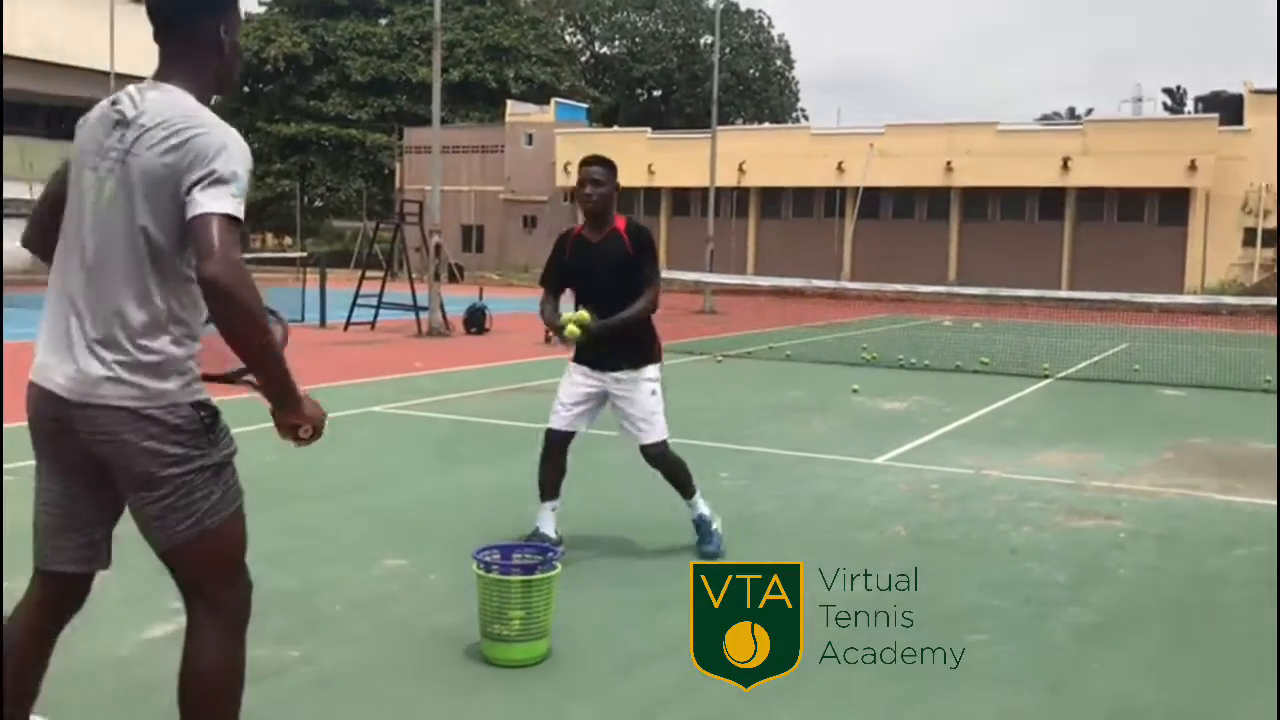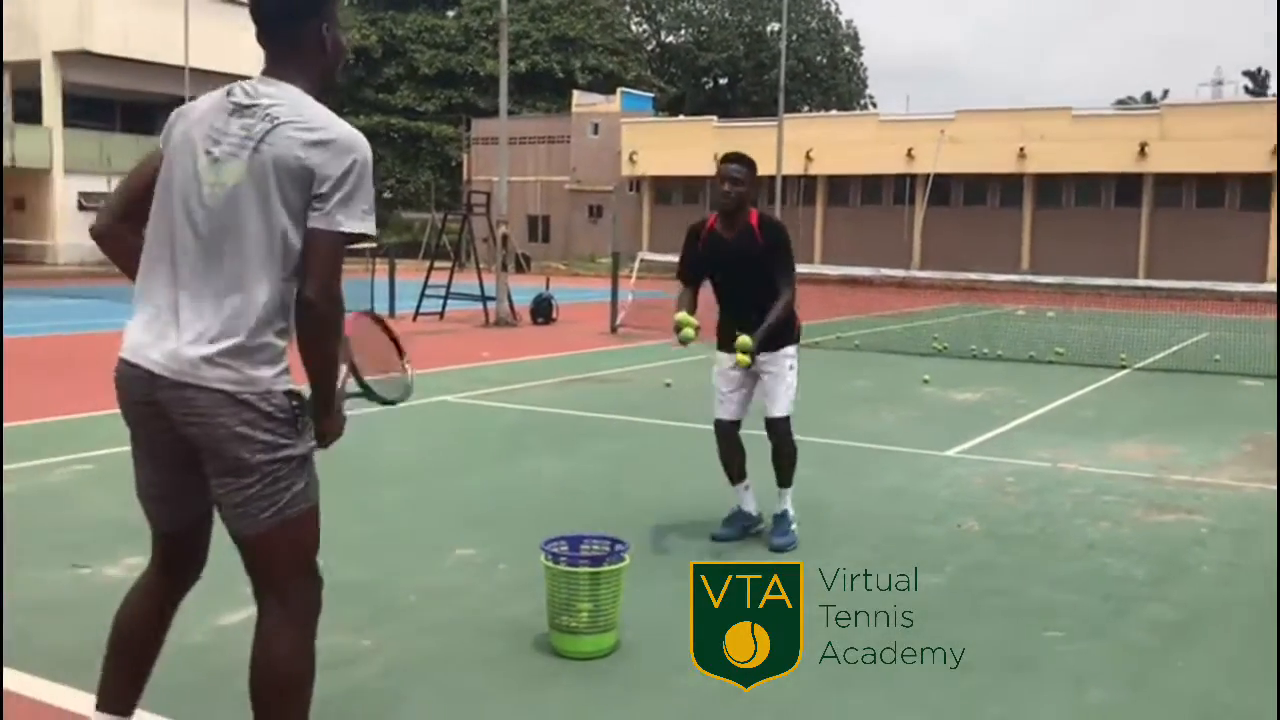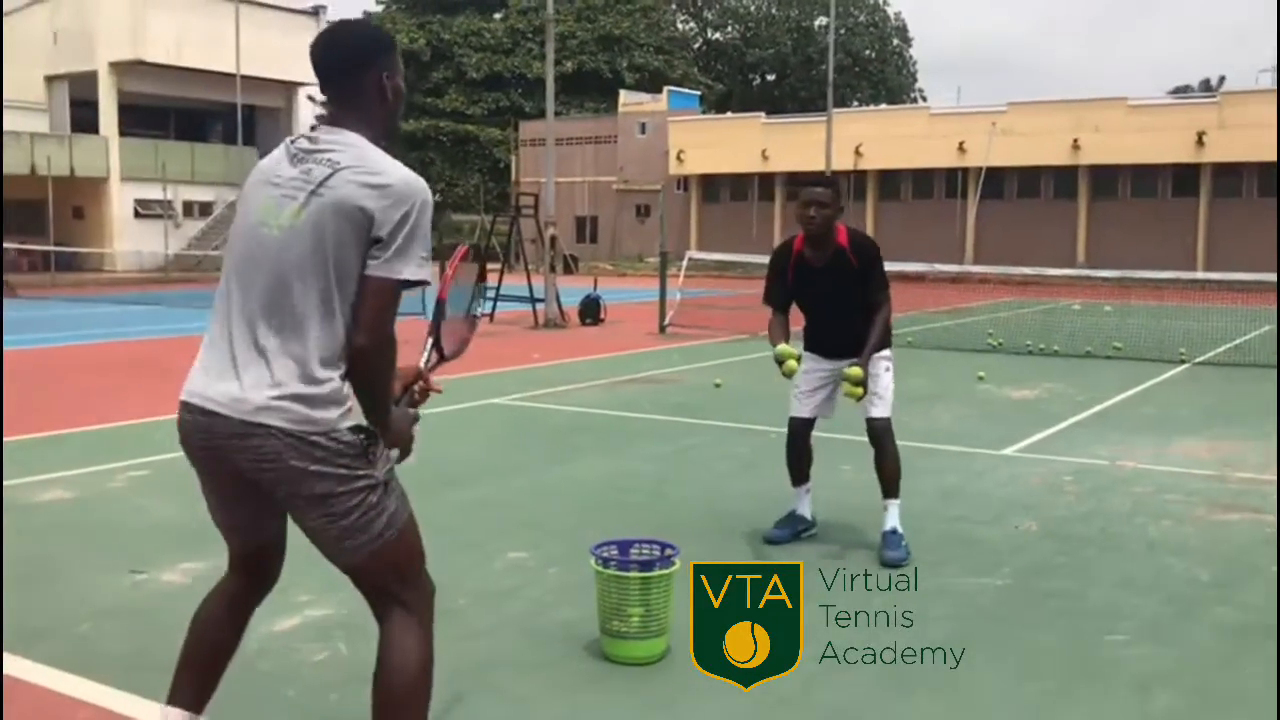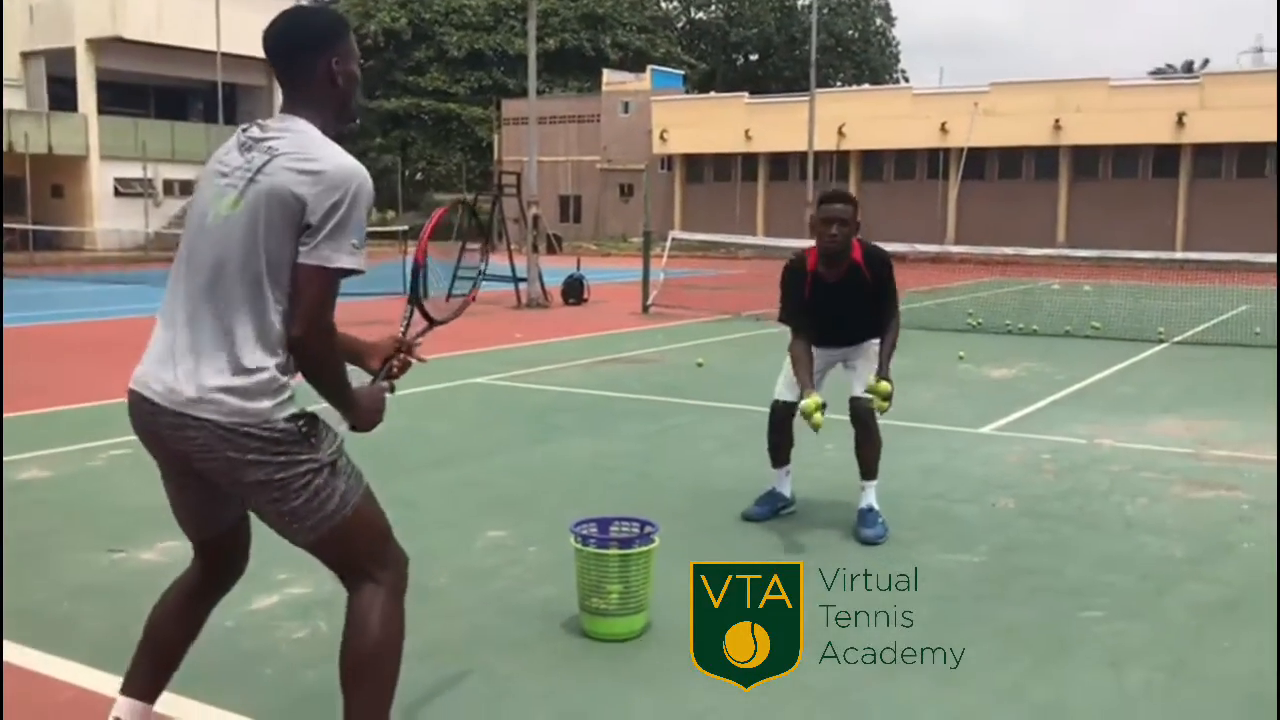
dt=0.5s
person 1, frame 1
left shoulder: (101, 119)
right shoulder: (210, 139)
right elbow: (221, 275)
right wrist: (286, 397)
right hip: (149, 406)
right knee: (221, 600)
person 1, frame 2
left shoulder: (196, 115)
right shoulder: (336, 143)
left elbow: (110, 224)
right elbow: (316, 295)
right wrist: (325, 401)
left hip: (145, 371)
right hip: (241, 390)
left knee: (172, 564)
right knee: (289, 595)
person 1, frame 3
left shoulder: (273, 165)
right shoulder: (398, 188)
right elbow: (366, 336)
left wrist: (373, 381)
right wrist: (384, 422)
left hip: (206, 410)
right hip: (299, 430)
left knee: (249, 572)
right knee: (407, 600)
person 1, frame 4
left shoulder: (234, 152)
right shoulder: (337, 173)
right elbow: (305, 330)
left wrist: (357, 350)
right wrist: (353, 406)
left hip: (156, 399)
right hip: (243, 418)
left knee: (217, 559)
right knee: (378, 572)
person 2, frame 1
left shoulder: (637, 237)
right shoulder: (567, 243)
left elbow: (651, 298)
right elbow: (550, 297)
left wrist: (605, 325)
right wrist: (554, 322)
left hip: (636, 365)
right hip: (586, 363)
left knee: (655, 450)
right knee: (554, 439)
left ankle: (702, 516)
right ankle: (546, 530)
person 2, frame 2
left shoulder: (771, 231)
right shoulder: (700, 235)
left elbow: (787, 293)
right elbow: (689, 288)
left wrist: (758, 336)
right wrist: (684, 320)
left hip: (776, 342)
right hip: (730, 344)
left knee: (778, 424)
right knee: (724, 426)
left ankle: (784, 512)
right ankle: (747, 509)
person 2, frame 3
left shoulder: (861, 247)
right shoulder: (785, 256)
left elbow: (883, 307)
right elbow: (779, 313)
left wrist: (865, 358)
right wrist: (781, 349)
left hip: (869, 349)
right hip: (818, 352)
left knee: (879, 428)
right knee: (797, 428)
left ankle: (892, 525)
right ankle: (803, 512)
person 2, frame 4
left shoulder: (876, 261)
right shoulder: (797, 271)
left elbow: (890, 316)
right elbow: (798, 339)
left wrist: (883, 370)
right wrist: (807, 393)
left hip: (863, 342)
right hip: (814, 344)
left knee: (863, 412)
right knee: (780, 410)
left ankle: (869, 505)
right ankle: (781, 491)
